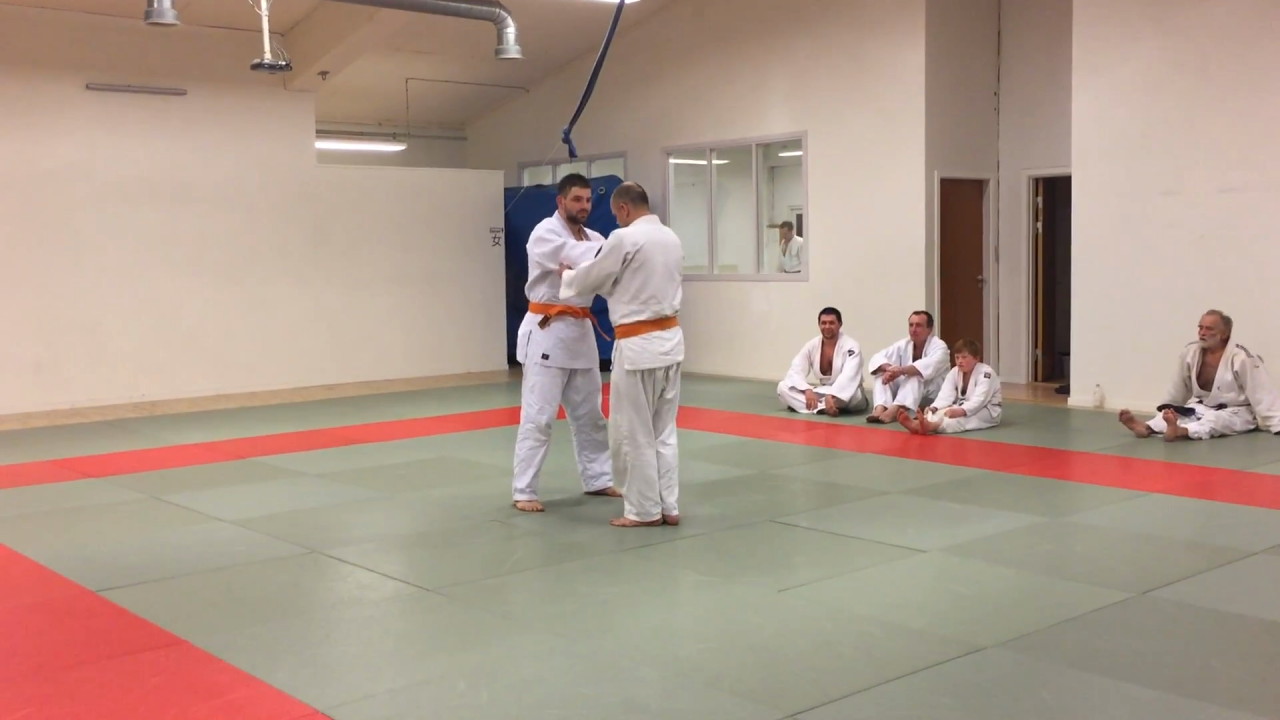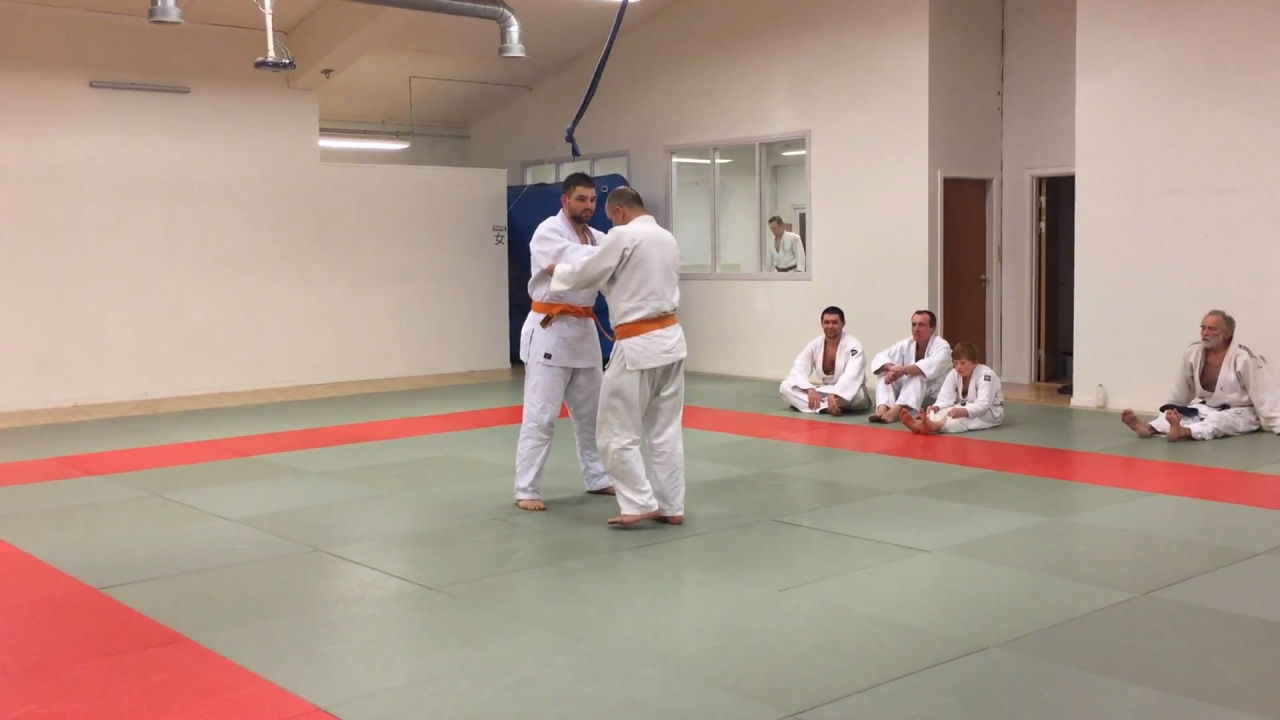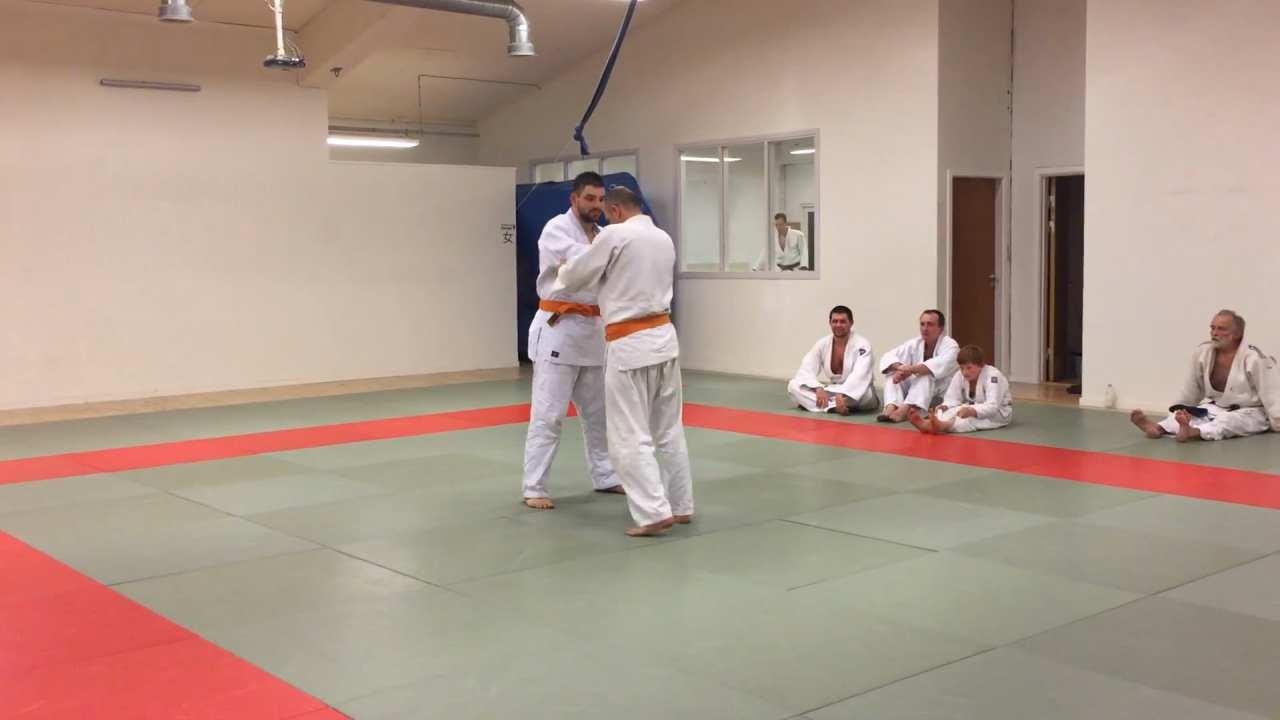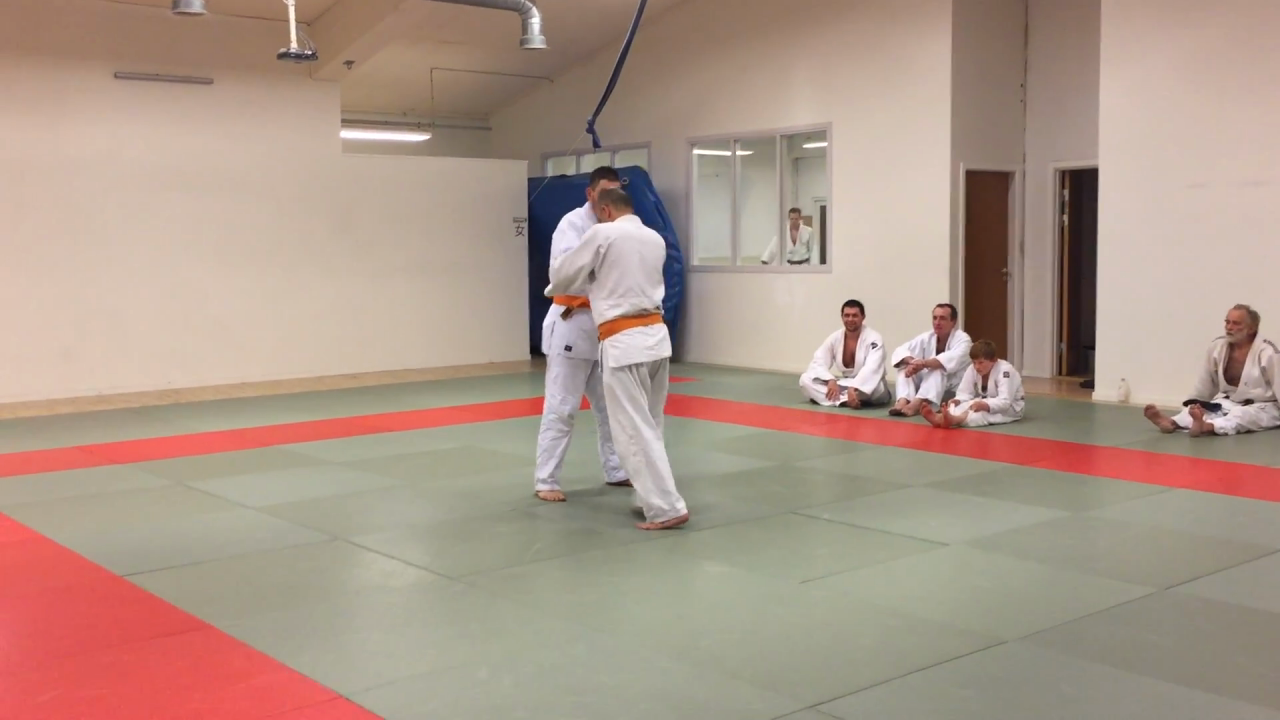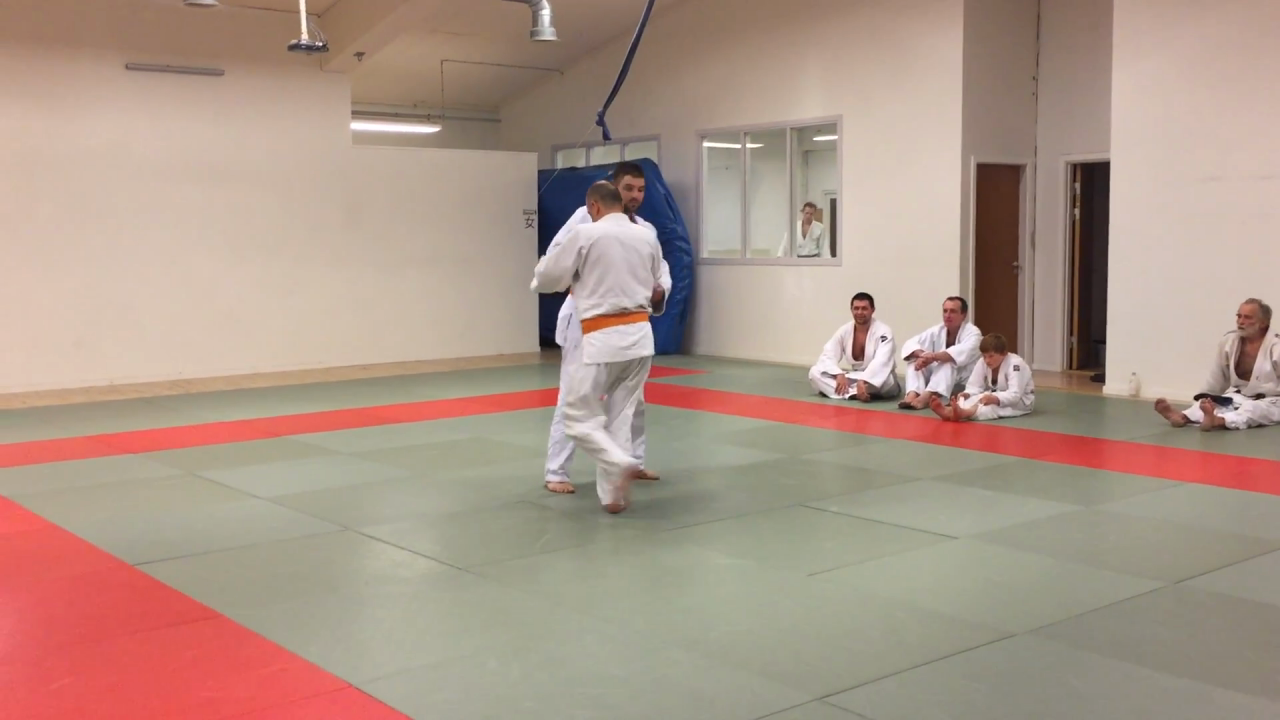
dt=0.2s
person 1, frame 1
left shoulder: (625, 238)
right shoulder: (671, 238)
left elbow: (590, 280)
left wrist: (567, 275)
right wrist: (582, 271)
left hip: (638, 345)
right hip: (670, 338)
left knee: (632, 434)
right knee: (664, 432)
left ankle: (644, 510)
right ankle: (668, 507)
person 1, frame 2
left shoulder: (623, 236)
right shoulder: (667, 238)
left elbow: (587, 275)
left wrist: (559, 271)
left hip: (639, 344)
right hip: (670, 337)
left knee: (616, 432)
right knee: (666, 430)
left ankle: (640, 504)
right ankle: (671, 506)
person 1, frame 3
left shoulder: (615, 235)
right shoulder: (664, 238)
left elbow: (578, 276)
left wrist: (562, 269)
left hip: (630, 344)
right hip: (663, 335)
left knee: (629, 436)
right knee: (669, 430)
left ankle: (654, 513)
right ankle: (681, 505)
person 1, frame 4
left shoulder: (602, 234)
right shoulder: (656, 239)
left elbow: (562, 278)
left wrist: (557, 273)
left hip: (623, 342)
right hip: (657, 334)
left knee: (635, 431)
right knee: (649, 425)
left ankle: (666, 510)
right ankle: (654, 498)
person 1, frame 5
left shoulder: (585, 235)
right shoulder: (648, 236)
left elbow: (547, 277)
left hip: (603, 339)
right hip: (640, 334)
left knee: (578, 417)
right knee: (619, 417)
left ankle: (621, 467)
right ankle: (613, 493)
person 2, frame 1
left shoulder: (592, 238)
right shoulder: (545, 233)
right elbow: (567, 253)
left hip: (581, 331)
right hip: (547, 332)
left knee: (589, 413)
right knee: (538, 417)
left ankle: (597, 480)
right ankle: (524, 491)
person 2, frame 2
left shoulder: (596, 238)
right shoulder: (548, 231)
right elbow: (567, 256)
left hip: (584, 331)
right hip: (550, 331)
left knee: (591, 412)
right knee: (540, 415)
left ankle: (599, 479)
right ankle: (526, 490)
person 2, frame 3
right shoulder: (556, 229)
right elbow: (574, 257)
left hip: (591, 329)
right hip: (557, 329)
left knee: (599, 411)
right knee: (548, 413)
left ankle: (607, 478)
right ankle: (534, 488)
person 2, frame 4
right shoulder: (573, 223)
right hip: (572, 323)
left knee: (613, 404)
right knee: (561, 407)
left ankle: (618, 471)
right ankle: (546, 481)
person 2, frame 5
left shoulder: (644, 229)
right shoulder: (589, 216)
left elbow: (658, 269)
left wrist: (660, 288)
left ankle: (631, 462)
right ankle: (556, 472)
